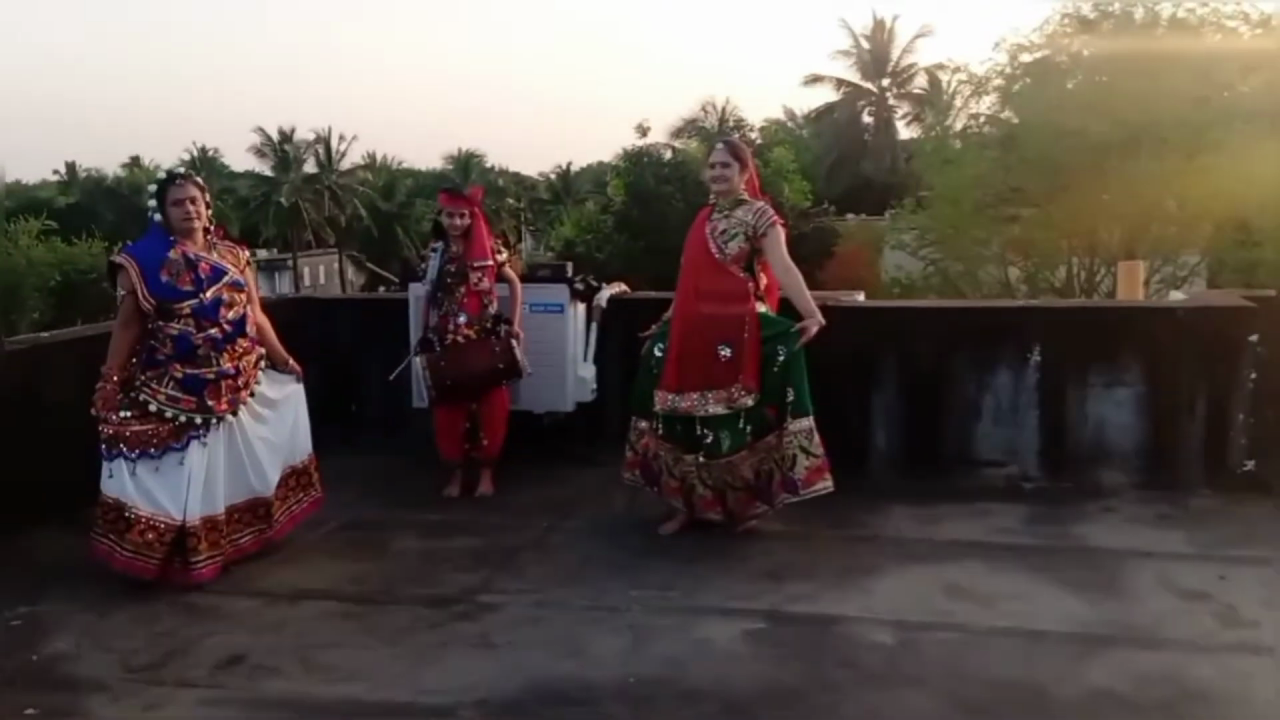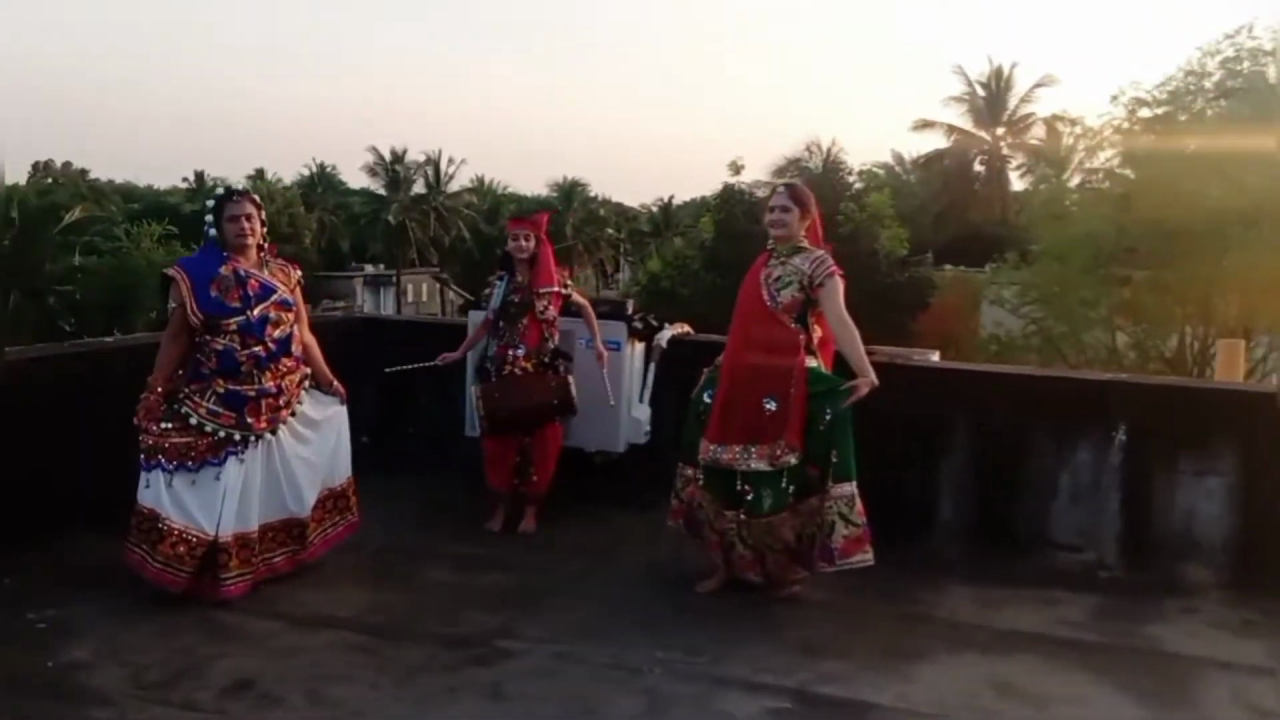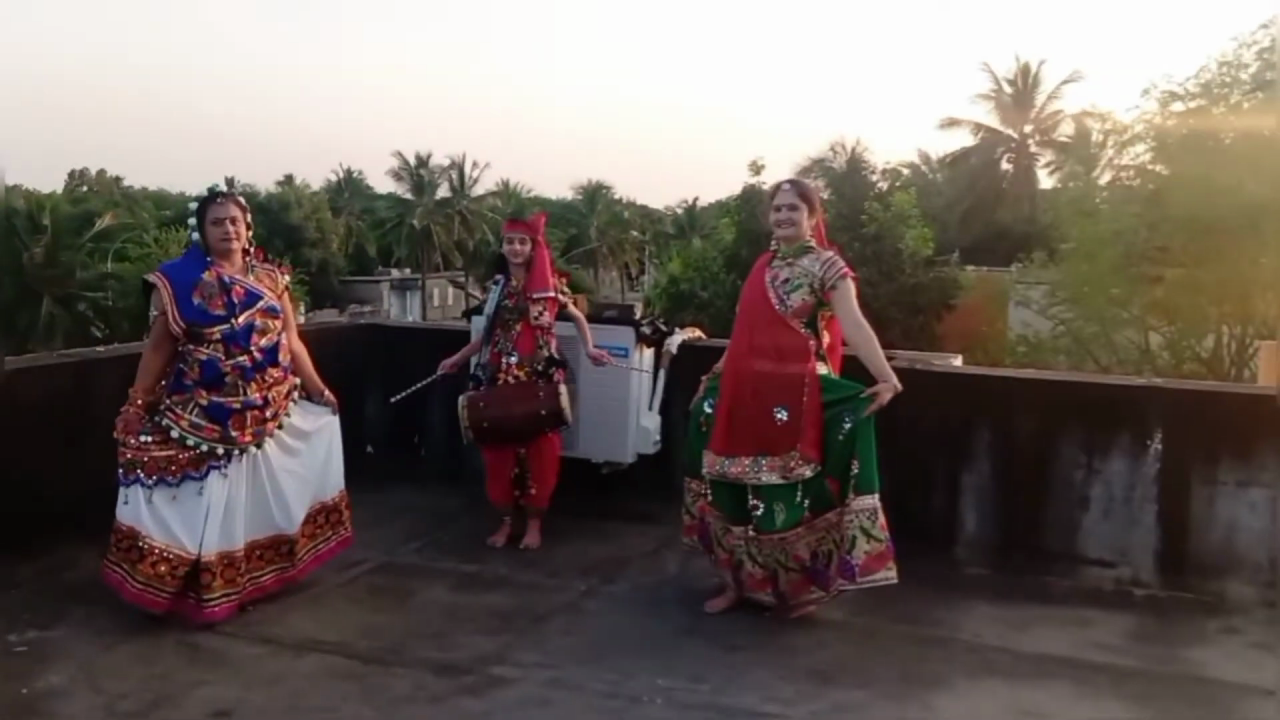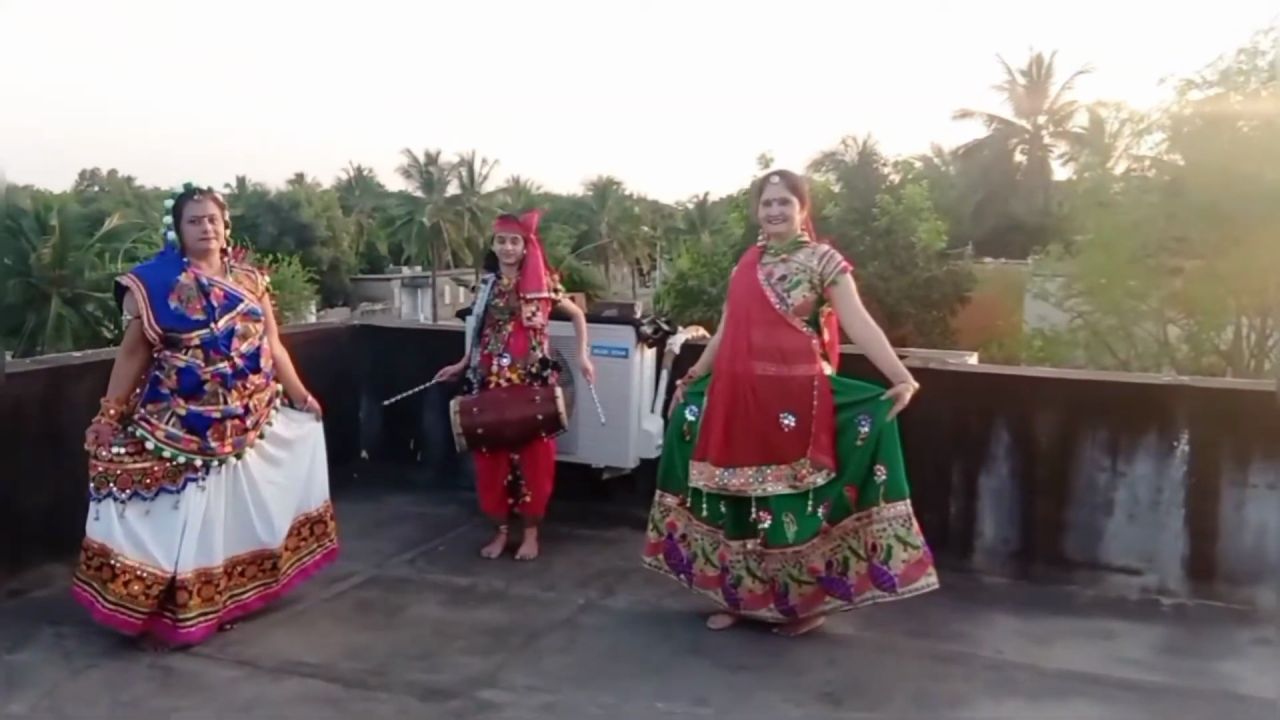
dt=1s
person 1, frame 1
left shoulder: (233, 256)
right shoulder: (145, 261)
left elbow: (255, 315)
right elbow: (128, 324)
left wrist: (282, 360)
right wrist: (109, 384)
left hip: (236, 384)
right hip: (175, 390)
left knee: (236, 467)
right knee: (183, 472)
left ankle: (237, 536)
right ankle: (188, 552)
person 1, frame 2
left shoulder: (284, 274)
right shoulder: (196, 275)
left elbow: (303, 334)
right elbow: (176, 337)
left wrist: (327, 381)
right wrist: (154, 394)
left hip: (279, 402)
right hip: (218, 405)
left knee: (273, 484)
right knee: (223, 487)
left ankle: (271, 557)
right ankle: (223, 569)
person 1, frame 3
left shoulder: (271, 278)
right shoulder: (179, 281)
left elbow: (291, 341)
right elbow: (159, 347)
left wrist: (317, 390)
right wrist: (136, 407)
left hip: (268, 414)
right hip: (202, 417)
left knee: (259, 499)
right knee: (207, 503)
left ankle: (254, 579)
right ankle: (203, 591)
person 1, frame 4
left shoulder: (251, 279)
right shoulder: (154, 283)
left elbow: (272, 345)
right elbow: (133, 353)
left wrist: (300, 396)
right wrist: (109, 417)
left hip: (246, 423)
right hip: (180, 427)
left knee: (236, 514)
right knee: (180, 518)
left ankle: (227, 602)
right ankle: (166, 616)
person 2, frame 1
left shoulder: (759, 214)
right shoulder: (703, 217)
left elbow: (782, 267)
left wrist: (811, 314)
right wrist: (668, 320)
left hip: (738, 331)
right hip: (693, 331)
left knee: (738, 418)
right knee: (687, 420)
left ankle: (742, 503)
right ankle: (688, 502)
person 2, frame 2
left shoulder: (818, 263)
right shoulder: (762, 263)
left elbow: (838, 320)
left wrist: (865, 373)
right wrist: (720, 366)
left hip: (790, 383)
right hip: (744, 381)
left knee: (783, 477)
right knee: (731, 473)
left ankle: (786, 567)
right ankle: (730, 561)
person 2, frame 3
left shoulder: (827, 265)
right shoulder: (762, 265)
left elbow: (853, 325)
left wrist: (886, 377)
right wrist: (715, 375)
left hip: (798, 392)
right hip: (747, 391)
left knee: (792, 487)
right knee: (740, 485)
left ankle: (799, 586)
right ankle: (741, 580)
person 2, frame 4
left shoulder: (823, 260)
right shoulder: (745, 264)
left elbow: (859, 324)
right elbow: (726, 332)
left wrist: (901, 377)
right wrist: (692, 379)
left hip: (797, 396)
right hip: (739, 395)
left knee: (798, 495)
right knee: (738, 495)
left ankle: (806, 601)
right ankle: (740, 595)
person 3, frame 1
left shoulder: (487, 249)
right shoulder: (434, 252)
left elbow: (514, 282)
right elbow: (429, 298)
left wrist: (514, 324)
right wrist: (425, 338)
left hip: (483, 339)
right hip: (445, 341)
left knee: (488, 405)
right knee: (449, 406)
left ankle: (486, 472)
right ankle: (455, 473)
person 3, frame 2
left shoulder: (553, 279)
right shoulder: (499, 282)
left elbow: (584, 306)
right elbow: (488, 323)
left wrist: (597, 344)
right wrist: (459, 353)
left hip: (542, 370)
right hip: (503, 369)
left knee: (540, 440)
right knee: (500, 438)
left ankle: (531, 509)
right ankle: (500, 506)
person 3, frame 3
left shoulder: (550, 284)
right shoulder: (497, 285)
left elbow: (576, 316)
left wrist: (589, 348)
right wrist: (458, 358)
left hip: (539, 377)
right hip: (500, 376)
left knee: (538, 450)
right knee: (500, 448)
left ankle: (534, 523)
right ankle: (505, 520)
person 3, frame 4
left shoulder: (542, 282)
right shoulder: (486, 285)
left elbow: (577, 314)
left wrist: (582, 357)
right wrist: (462, 365)
left hip: (532, 380)
right hip: (491, 380)
left knee: (532, 454)
right knee: (493, 454)
left ankle: (531, 532)
right ankle: (501, 530)
